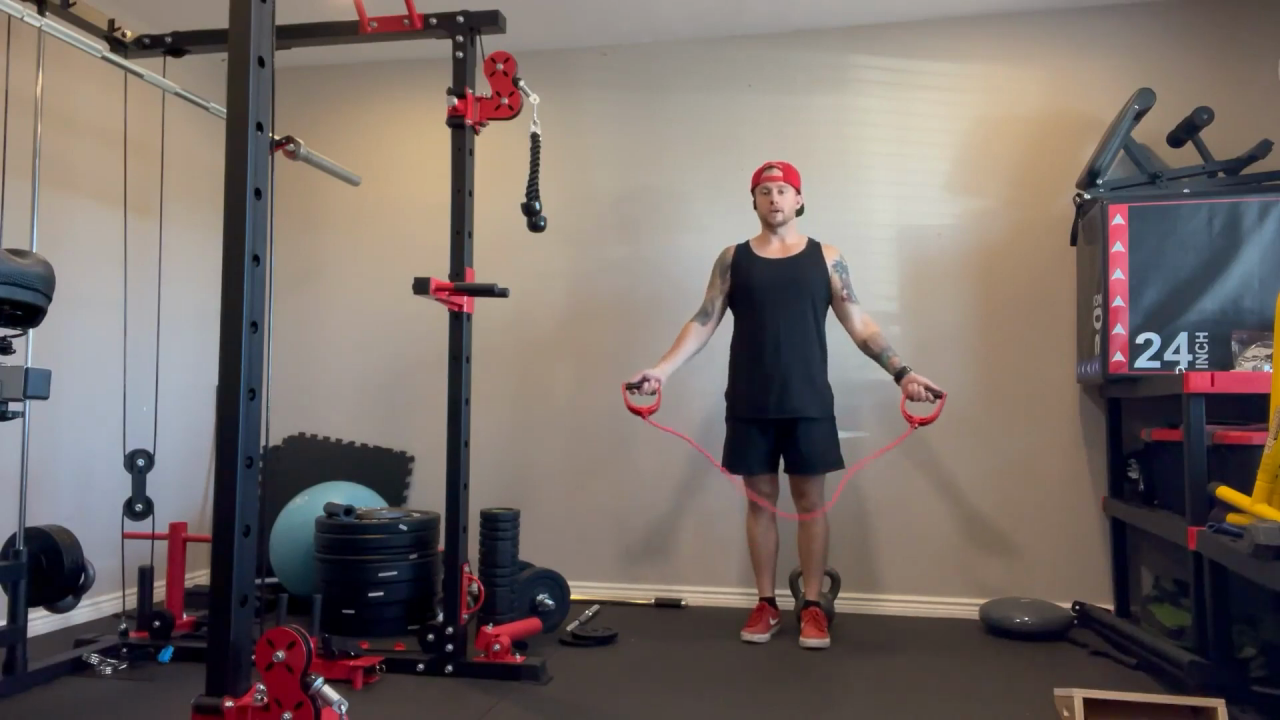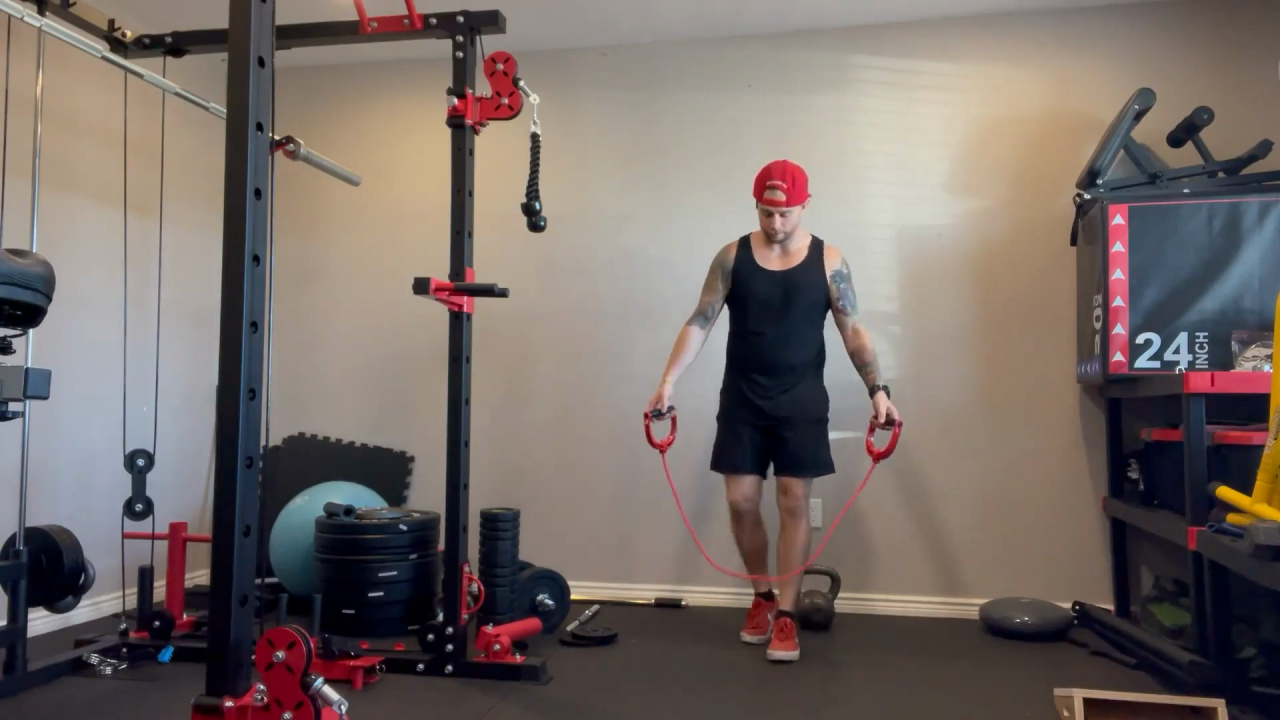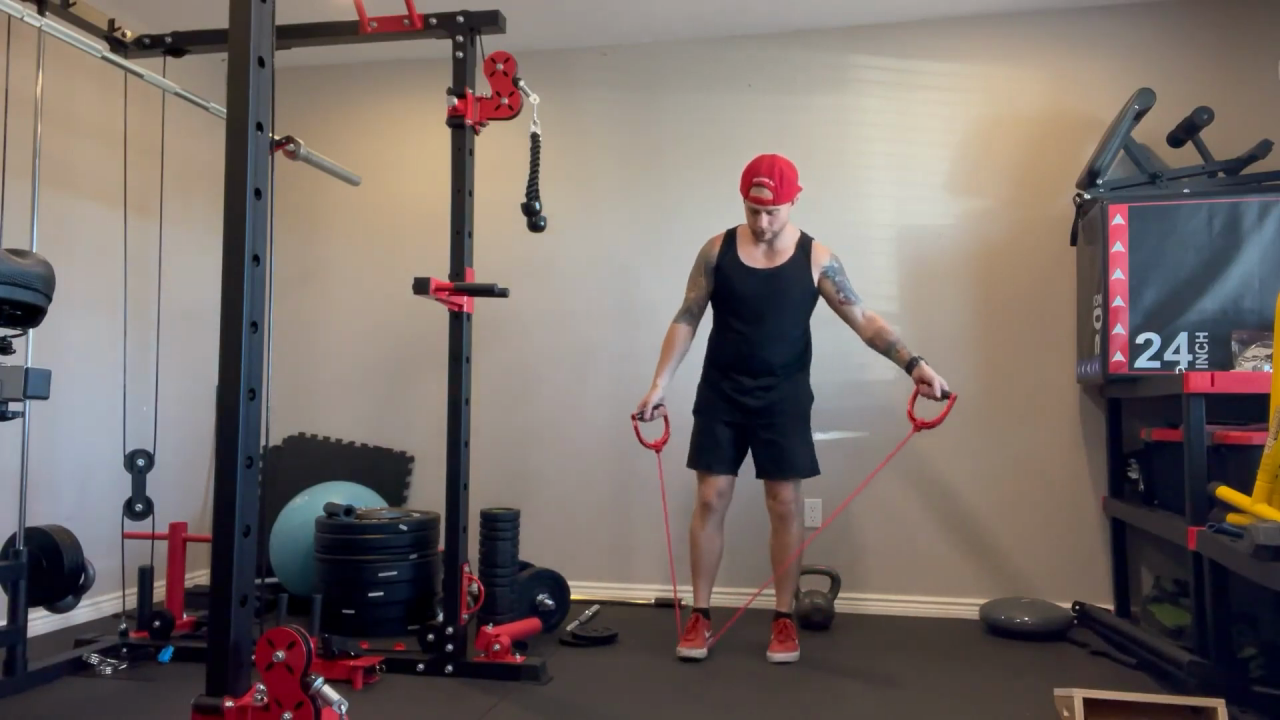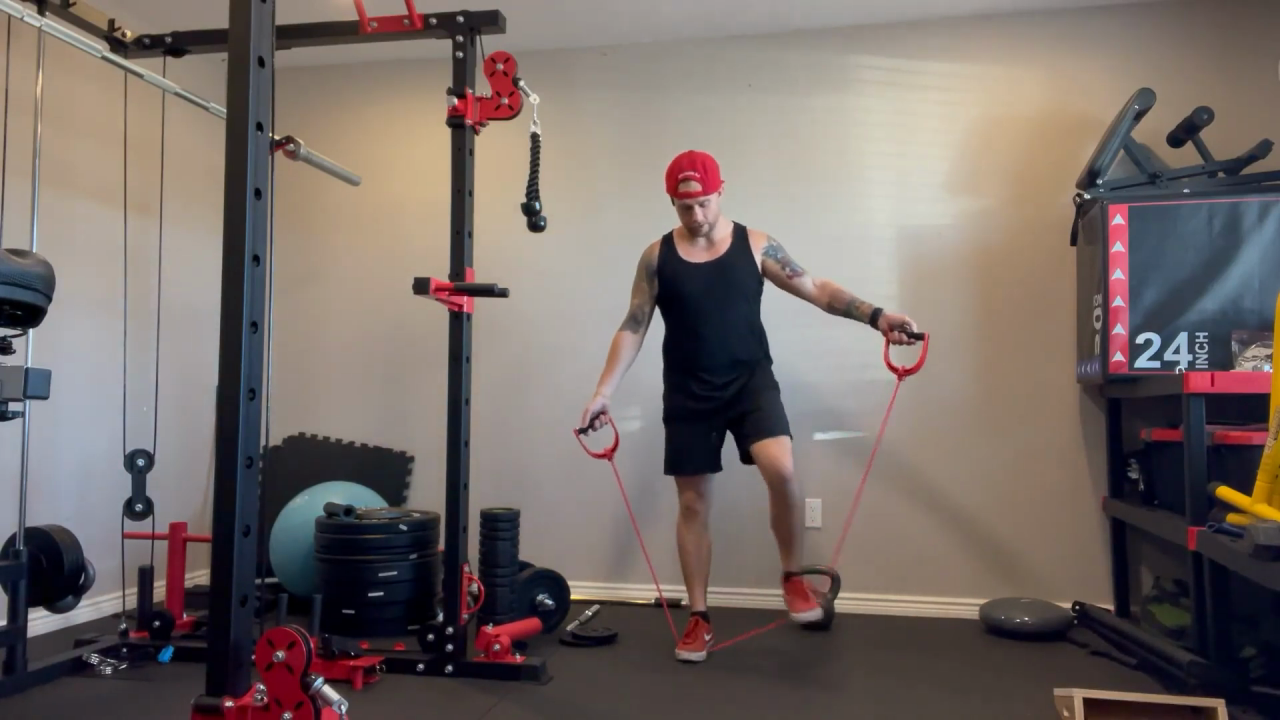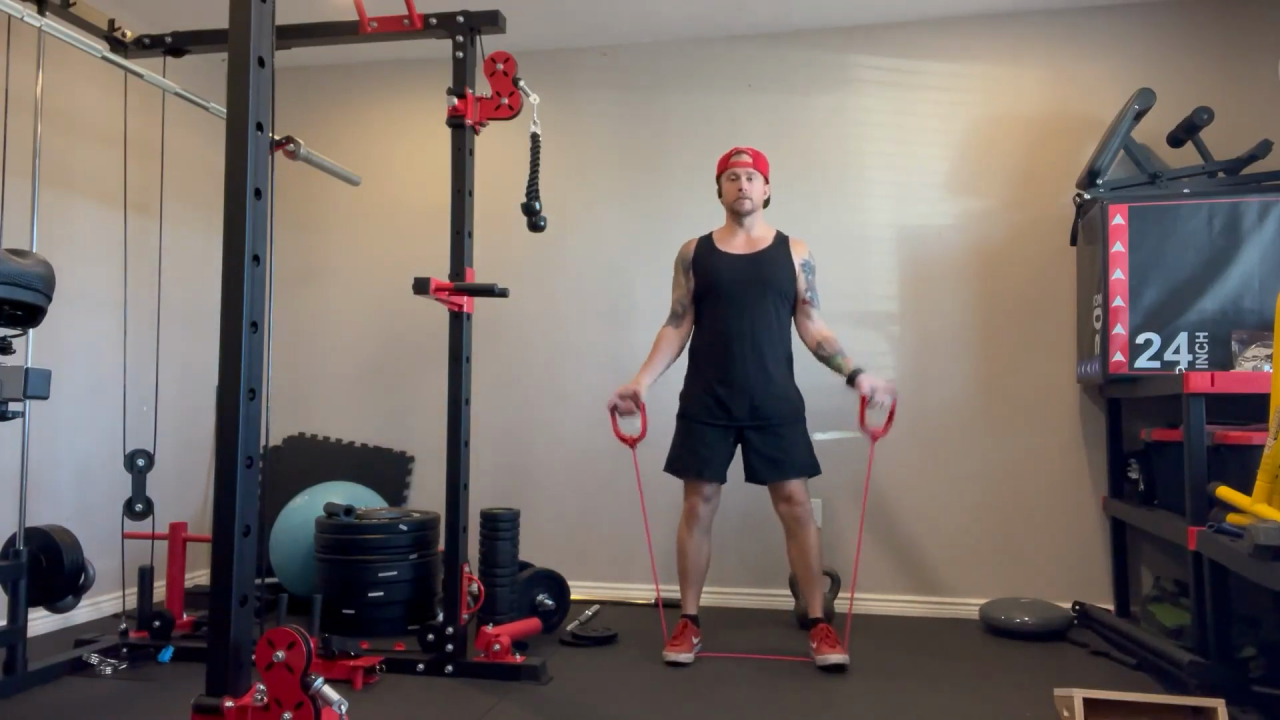
dt=1s
person 1, frame 1
left shoulder: (826, 258)
right shoulder: (732, 259)
left elbow: (859, 324)
right elbow: (704, 321)
left wrist: (902, 372)
right wrist: (663, 368)
left hip: (808, 402)
right hip: (749, 403)
left knee: (810, 501)
right knee: (760, 500)
left ankle: (812, 607)
right ankle: (766, 604)
person 1, frame 2
left shoulder: (829, 261)
right shoulder: (732, 256)
left elbow: (853, 331)
right elbow: (700, 323)
left wrist: (878, 389)
right wrist: (668, 380)
left hip: (801, 399)
right hip: (741, 396)
left knee: (794, 502)
right knee: (741, 501)
left ankle: (785, 616)
right ankle: (762, 595)
person 1, frame 3
left shoulder: (816, 258)
right shoulder: (717, 250)
left elbow: (863, 319)
right elbow: (686, 320)
left wrist: (914, 364)
right wrist: (659, 385)
left hip: (783, 398)
right hip: (720, 395)
left knee: (785, 506)
right knee: (711, 501)
left ankle: (783, 619)
right ankle: (700, 615)
person 1, frame 4
left shoulder: (756, 244)
right shoulder: (657, 256)
left elbow: (815, 288)
right elbow: (633, 328)
left wrist: (876, 316)
right wrist: (603, 393)
left hip: (750, 381)
right hip: (688, 394)
left knee: (780, 469)
right knee: (693, 503)
left ankle: (795, 576)
right ankle: (699, 620)
person 1, frame 5
left shoulder: (793, 252)
right shoulder: (693, 253)
left elbow: (812, 327)
right elbow: (677, 327)
left wrist: (854, 374)
right wrist: (641, 380)
left hip: (775, 403)
right hip: (706, 403)
left knee: (796, 507)
right knee: (697, 506)
left ankle: (818, 624)
right ankle: (689, 621)
